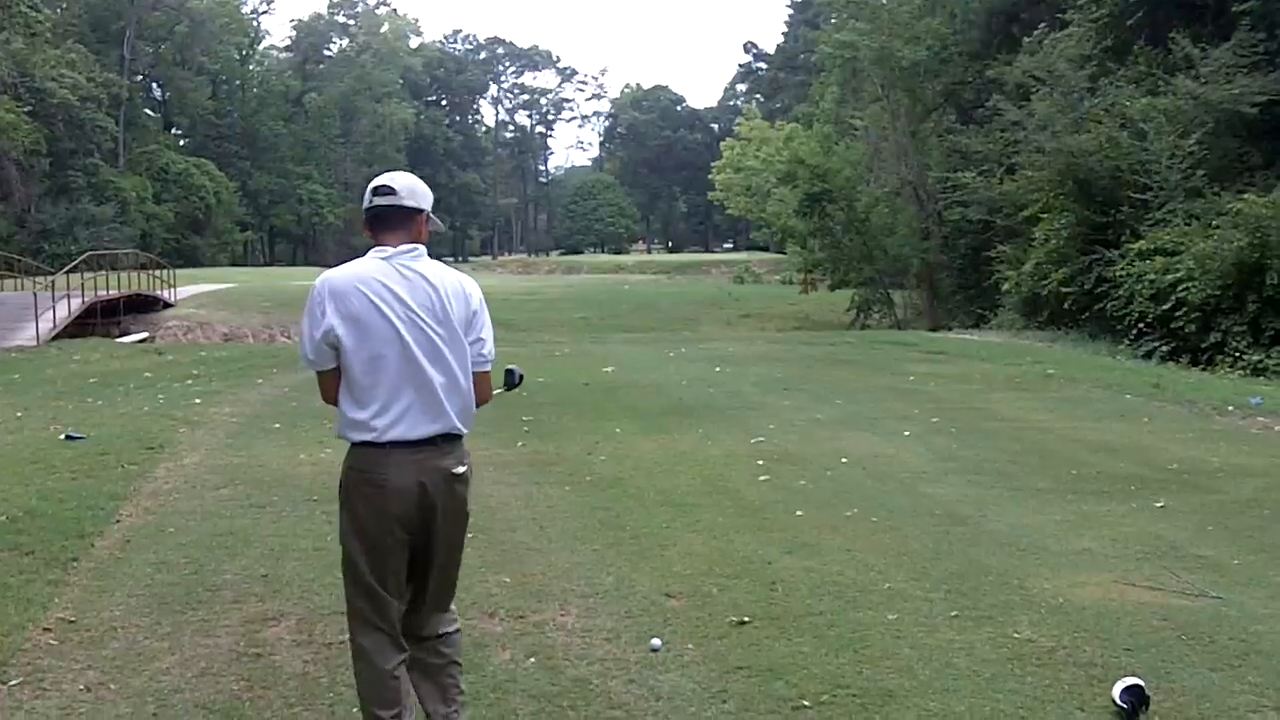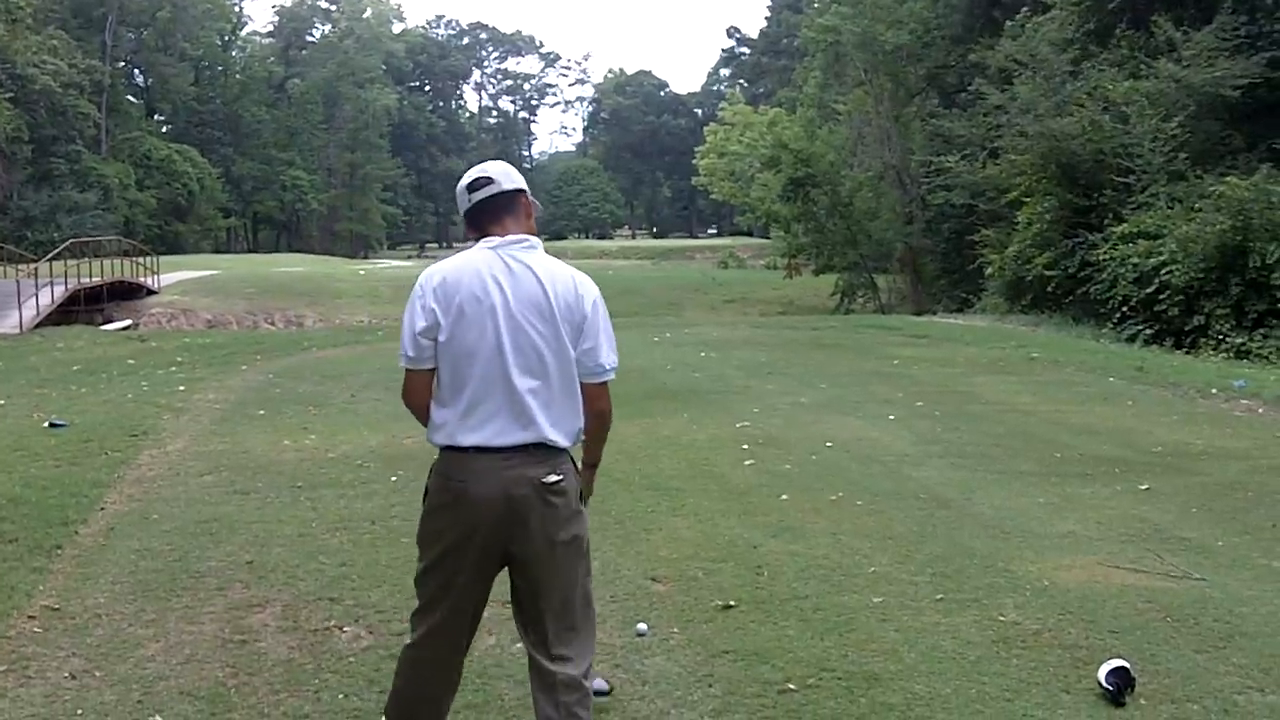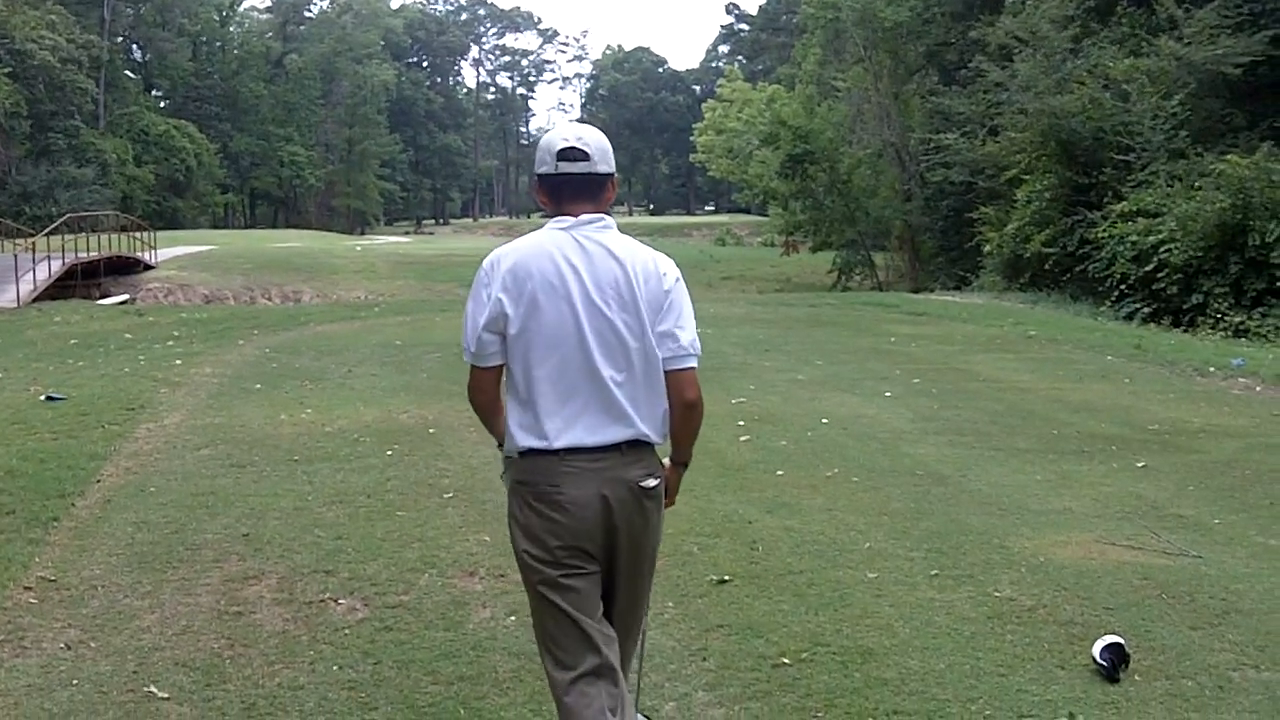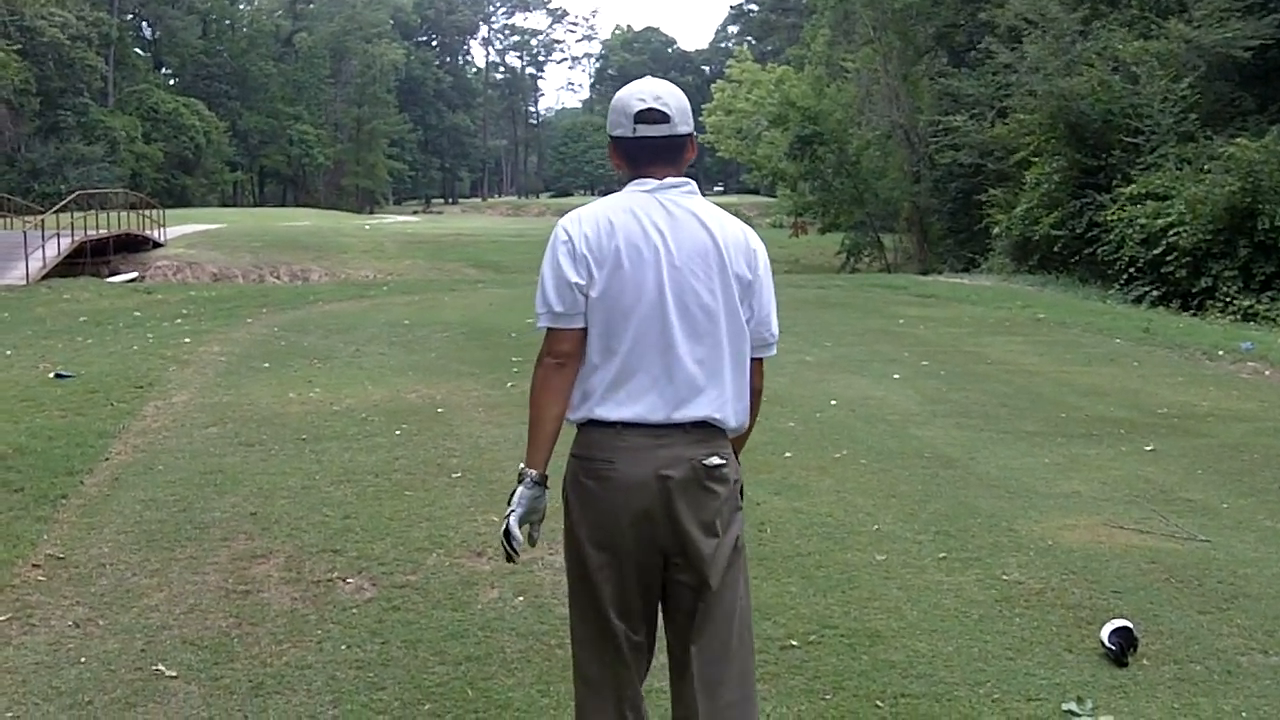
dt=0.5s
person 1, frame 1
left shoulder: (333, 287)
right shoulder: (460, 286)
left elbow: (331, 391)
right elbow: (481, 391)
left hip: (375, 470)
right hip: (447, 466)
left knee: (378, 621)
right knee: (433, 613)
person 1, frame 2
left shoulder: (439, 281)
right shoulder: (575, 286)
left elbow: (416, 395)
right elbow: (598, 405)
right wrist: (587, 472)
left hip: (461, 479)
right hip: (546, 480)
left knee: (439, 628)
right knee: (562, 651)
person 1, frame 3
left shoulder: (506, 265)
right shoulder: (654, 268)
left elbow: (483, 389)
right elbow: (686, 395)
right wrist: (678, 465)
left hip: (548, 483)
right hip: (633, 476)
left knee: (582, 662)
right knee: (612, 646)
person 1, frame 4
left shoulder: (583, 230)
right shoulder: (739, 239)
left elbow: (559, 359)
right elbow: (753, 373)
left wrist: (533, 474)
left hip: (607, 461)
right hip: (704, 463)
left knee: (611, 653)
right knee: (715, 655)
